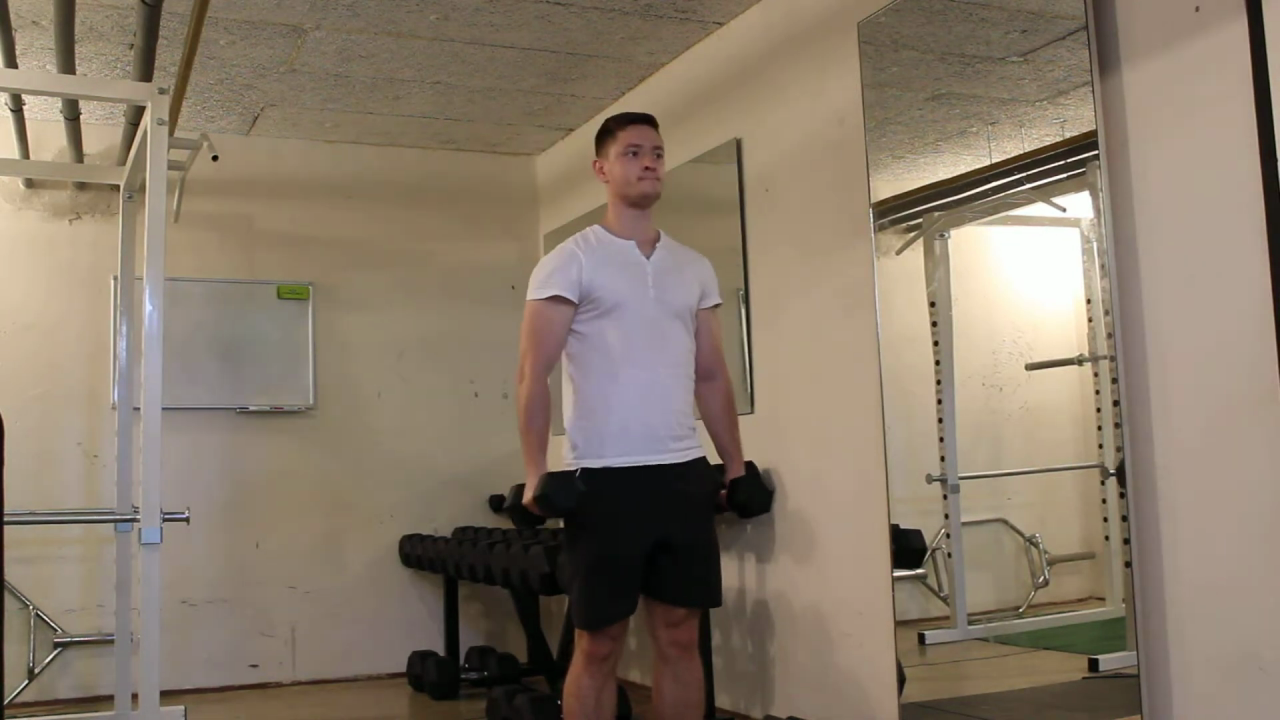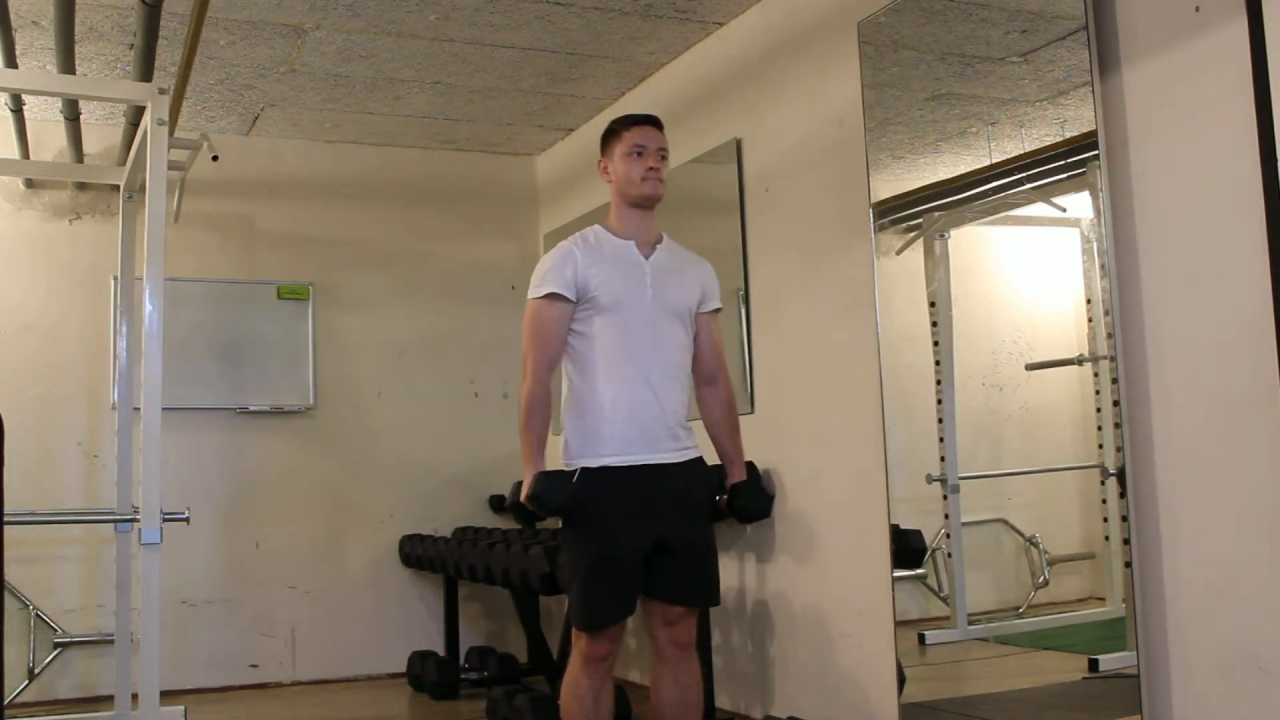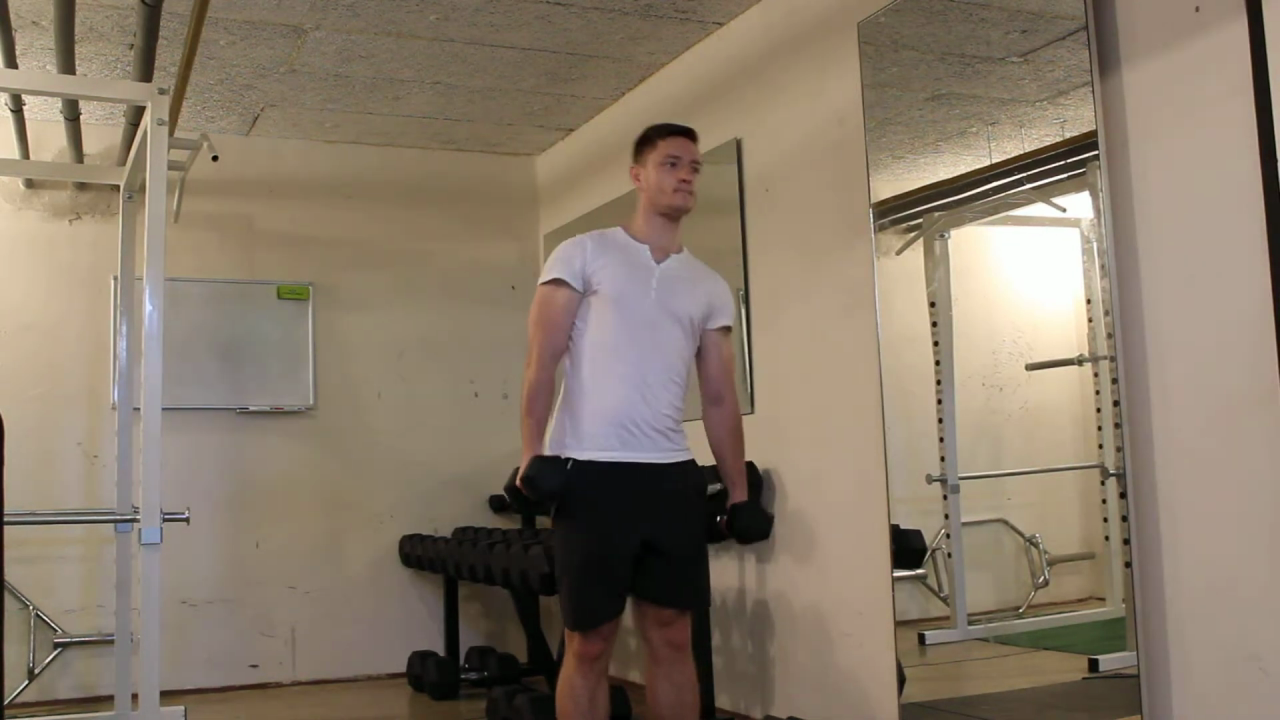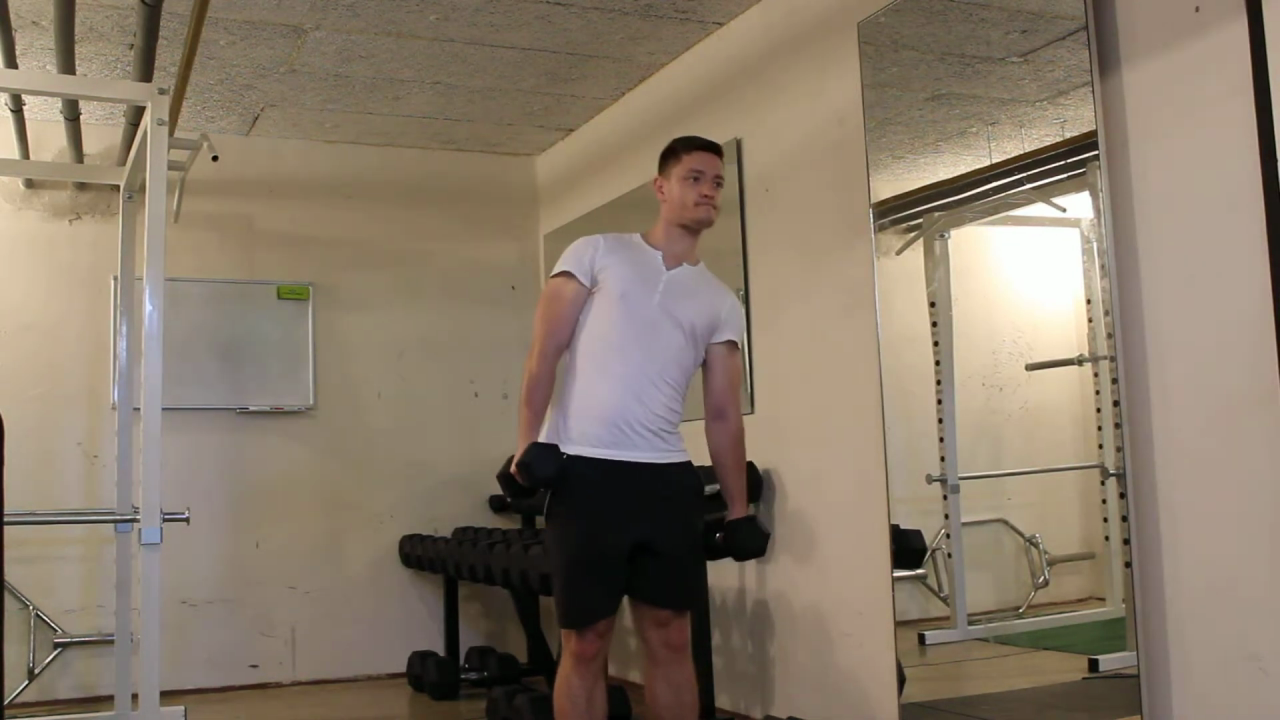
dt=0.2s
person 1, frame 1
left shoulder: (695, 268)
right shoulder: (571, 261)
right elbow: (534, 374)
left wrist: (735, 462)
right wrist: (535, 473)
left hip: (684, 475)
right hip: (606, 479)
left knee: (680, 637)
right knee: (599, 644)
person 1, frame 2
left shoulder: (696, 271)
right shoulder: (572, 259)
left elbow: (712, 379)
right elbow: (537, 373)
left wrist: (736, 468)
right wrist: (532, 469)
left hip: (680, 474)
right hip: (603, 478)
left knee: (677, 637)
right knee: (596, 645)
person 1, frame 3
left shoulder: (709, 286)
right shoulder: (584, 253)
left elbow: (719, 397)
right elbow: (542, 362)
left wrist: (739, 488)
right wrist: (531, 455)
left hip: (672, 476)
right hip: (593, 474)
left knee: (672, 637)
right knee: (589, 644)
person 1, frame 4
left shoulder: (720, 301)
right shoulder: (595, 253)
left elbow: (723, 413)
right elbow: (545, 353)
left wrist: (738, 506)
right wrist: (527, 443)
left hip: (667, 477)
right hip: (586, 472)
left knee: (670, 639)
right knee: (585, 644)
